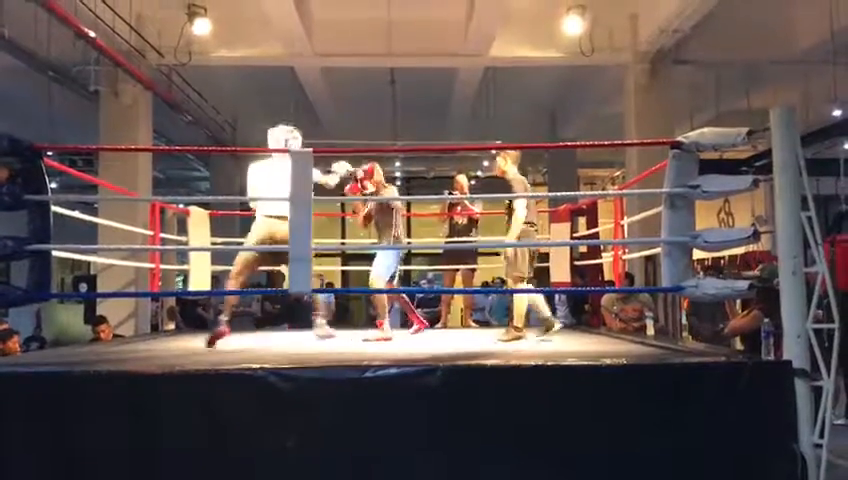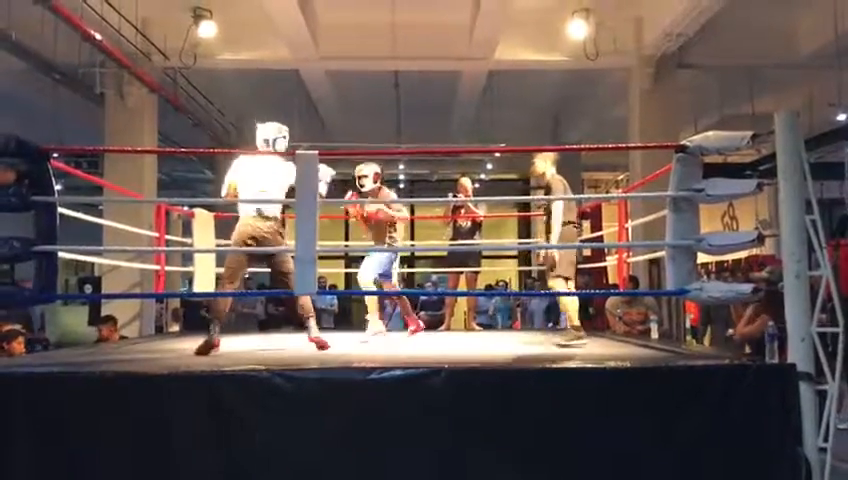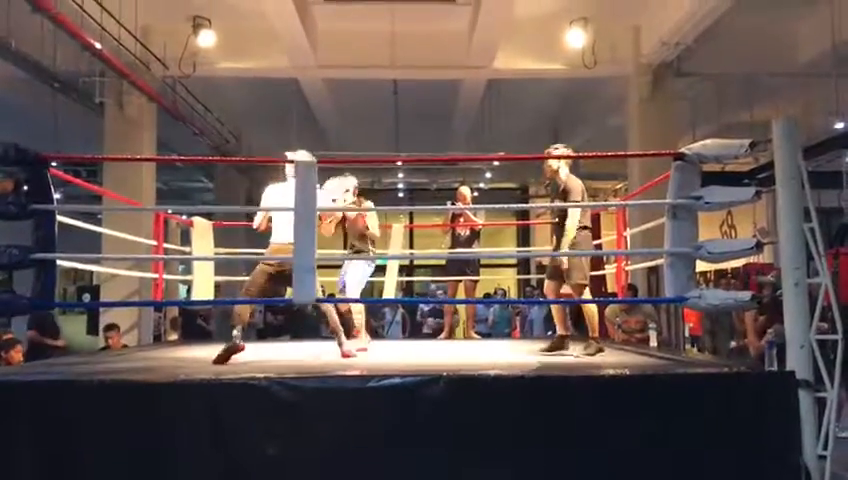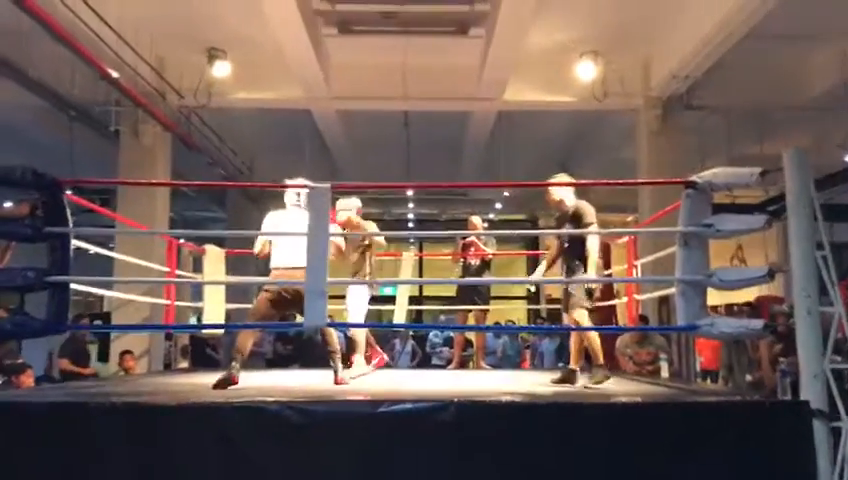
dt=0.5s
person 1, frame 1
left shoulder: (256, 167)
left elbow: (253, 203)
right elbow: (330, 182)
right wrist: (341, 169)
left hip: (263, 226)
right hip: (289, 228)
left knee: (237, 276)
left ankle: (223, 323)
right ankle: (320, 323)
person 1, frame 2
left shoulder: (242, 162)
right shoulder: (288, 167)
left elbow: (226, 194)
right elbow: (319, 190)
right wrist: (325, 176)
left hip: (246, 226)
right hip: (271, 228)
left knee: (228, 282)
right knee: (293, 282)
left ankle: (214, 334)
right ankle: (313, 331)
person 1, frame 3
left shoulder: (273, 190)
left elbow: (259, 225)
left hip: (278, 253)
left knee: (247, 296)
right knee: (320, 300)
left ankle: (236, 338)
right ankle: (343, 345)
person 1, frame 4
left shoulder: (273, 217)
left elbow: (259, 250)
right elbow: (339, 247)
left hip: (278, 279)
right hip: (305, 280)
left knee: (251, 326)
right knee: (324, 325)
left ankle: (233, 371)
right ankle: (338, 371)
person 2, frame 1
left shoulder: (515, 181)
right shoulder: (519, 181)
left elbow: (520, 211)
left wrist: (510, 239)
right wrist: (511, 239)
left hip: (522, 237)
right hip: (526, 237)
left knee: (516, 282)
right knee: (523, 284)
left ankle: (517, 328)
right ankle: (548, 320)
person 2, frame 2
left shoulder: (554, 182)
right shoulder: (553, 183)
left elbow: (558, 212)
left wrist: (553, 243)
right wrist: (545, 248)
left hip: (563, 237)
right hip: (565, 238)
left knee: (556, 282)
right knee: (566, 284)
left ankle: (576, 329)
right ankle: (571, 329)
person 2, frame 3
left shoulder: (572, 184)
right shoulder: (557, 187)
left elbow: (573, 218)
left wrist: (564, 248)
right wrist: (558, 247)
left hip: (576, 243)
right hip: (562, 245)
left knee: (580, 291)
right knee: (550, 289)
left ankle: (595, 340)
right ankle: (562, 336)
person 2, frame 4
left shoulder: (582, 208)
right shoulder: (562, 217)
left elbow: (593, 239)
right elbow: (557, 248)
left wrist: (591, 270)
right wrist: (541, 270)
left hip: (583, 270)
right hip: (572, 272)
left knee: (579, 315)
right knee: (573, 321)
left ankle: (601, 366)
right ankle: (572, 370)
person 3, frame 1
left shoulder: (389, 190)
right shoulder: (371, 199)
left elbow: (399, 205)
right elbow: (364, 223)
left wrist: (381, 185)
right wrist: (357, 204)
left hip: (392, 245)
right hip: (386, 246)
left knee: (376, 282)
right knee: (390, 287)
left ankle: (383, 328)
right ankle: (417, 320)
person 3, frame 2
left shoulder: (386, 194)
right shoulder: (369, 197)
left elbow: (405, 216)
right elbow: (367, 223)
left wrist: (386, 213)
right wrist: (356, 212)
left hip: (387, 245)
right hip: (381, 246)
left knee: (364, 276)
right knee: (390, 287)
left ankle: (375, 321)
right ankle: (413, 322)
person 3, frame 3
left shoulder: (366, 206)
right shoulder: (341, 209)
left elbow: (376, 233)
right elbow: (327, 231)
left wrist: (363, 224)
right wrist: (327, 215)
left hip: (364, 258)
right hip: (351, 258)
left knee: (353, 295)
right knee: (342, 301)
left ankle: (361, 338)
right ankle: (361, 334)
person 3, frame 4
left shoulder: (367, 227)
right shoulder: (348, 233)
left elbow: (381, 243)
right elbow: (341, 255)
left wrist: (358, 225)
left hip: (363, 281)
right hip: (353, 282)
left knee: (355, 319)
right knee: (357, 322)
left ankle: (359, 362)
right ankle: (377, 354)
person 4, frame 1
left shoulder: (474, 201)
right shoulder: (451, 202)
left elbow: (476, 214)
right elbow: (442, 218)
left wrist: (462, 200)
right wrist: (447, 201)
left hip: (468, 244)
right hip: (452, 244)
left knee: (468, 283)
right knee: (447, 283)
left ankle: (467, 318)
right ankle: (443, 319)
person 4, frame 2
left shoulder: (478, 203)
right shoulder: (455, 205)
left elbow: (479, 217)
right elbow: (446, 221)
left wrist: (466, 203)
right wrist: (451, 204)
left hip: (472, 246)
left knee: (471, 285)
right knee: (451, 285)
left ankle: (471, 321)
right ankle: (447, 322)
person 4, frame 3
left shoulder: (477, 211)
right shoulder: (454, 213)
left elbow: (478, 225)
right elbow: (445, 230)
left wrist: (465, 211)
right wrist: (450, 212)
left knee: (470, 293)
right knee: (450, 293)
left ankle: (470, 330)
right ankle: (446, 330)
person 4, frame 4
left shoulder: (488, 240)
right shoulder: (465, 242)
left elbow: (488, 255)
right elbow: (455, 260)
left wrist: (475, 241)
right wrist: (460, 244)
left hip: (481, 284)
right hip: (465, 283)
left knee: (480, 323)
right knee: (460, 322)
left ankle: (480, 360)
right ankle: (456, 360)
